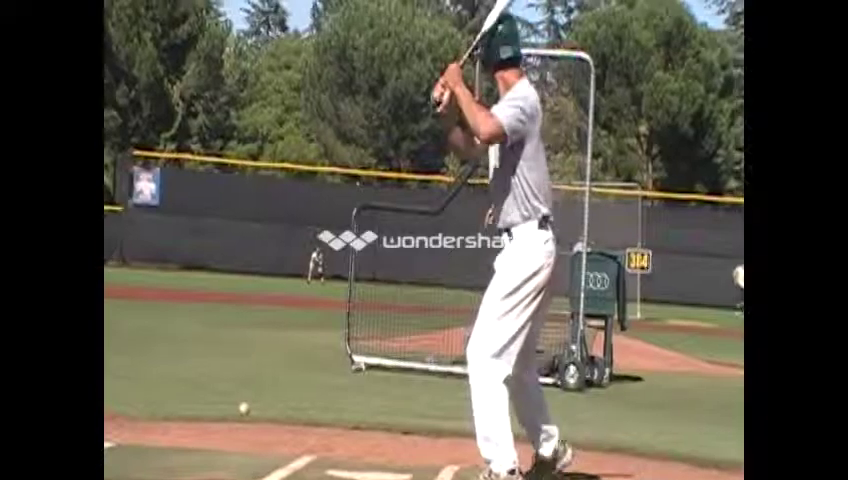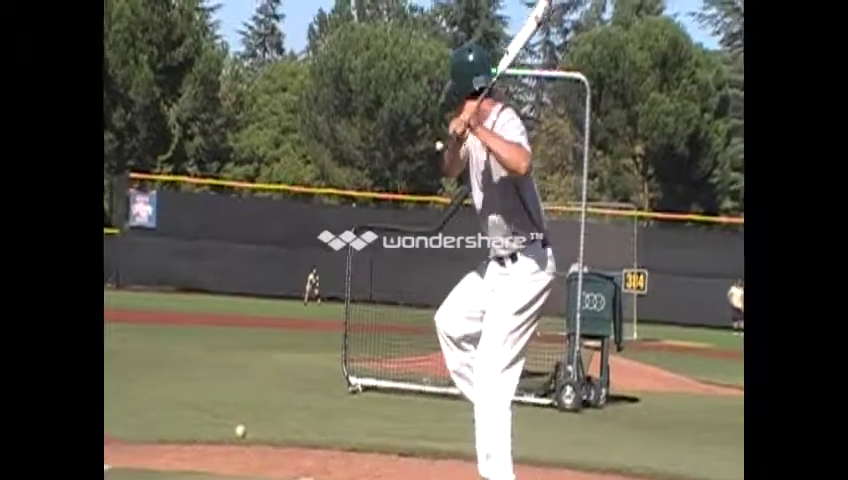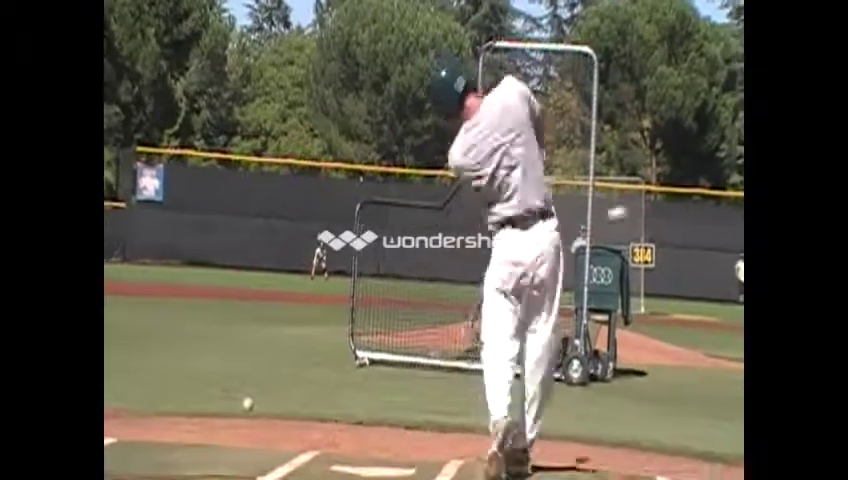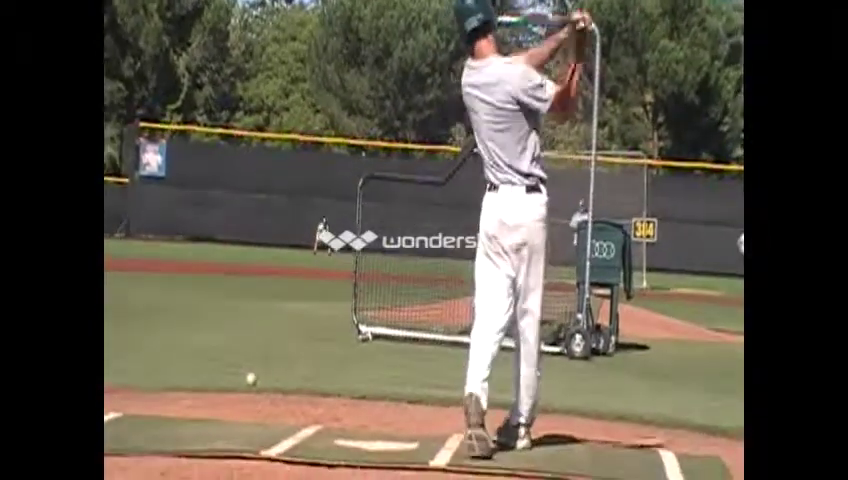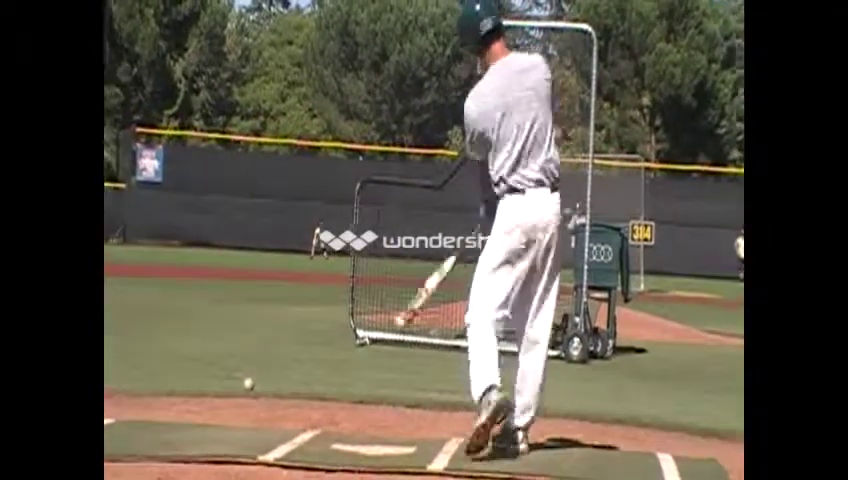
dt=0.5s
person 1, frame 1
left shoulder: (523, 98)
right shoulder: (506, 103)
left elbow: (487, 131)
right elbow: (469, 148)
left wrist: (460, 87)
right wrist: (448, 112)
left hip: (526, 245)
right hip: (522, 246)
left knee: (484, 354)
right knee: (514, 357)
person 1, frame 2
left shoulder: (505, 123)
right shoulder: (478, 124)
left elbow: (521, 165)
right elbow: (450, 168)
left wrist: (476, 128)
right wrist: (455, 136)
left hip: (526, 267)
right hip: (499, 264)
left knee: (491, 376)
right knee: (449, 322)
right ankle: (493, 424)
person 1, frame 3
left shoulder: (460, 153)
right shoulder: (513, 90)
right elbow: (535, 134)
left hip: (509, 242)
right hip: (546, 234)
left knee: (499, 347)
right knee: (539, 350)
left ankle: (502, 424)
person 1, frame 4
left shoulder: (469, 76)
right shoulder: (518, 78)
right elbow: (564, 107)
right wrist: (577, 54)
left hip: (495, 204)
right hip: (528, 205)
left knee: (489, 315)
right knee: (527, 318)
left ankle: (475, 393)
right ankle: (520, 422)
person 1, frame 5
left shoulder: (477, 101)
right shoulder: (539, 66)
left elbow: (484, 167)
left wrist: (488, 202)
left hip: (516, 207)
right hip: (549, 204)
left knee: (482, 314)
right knee: (535, 324)
left ankle: (489, 397)
right ankle: (518, 425)
